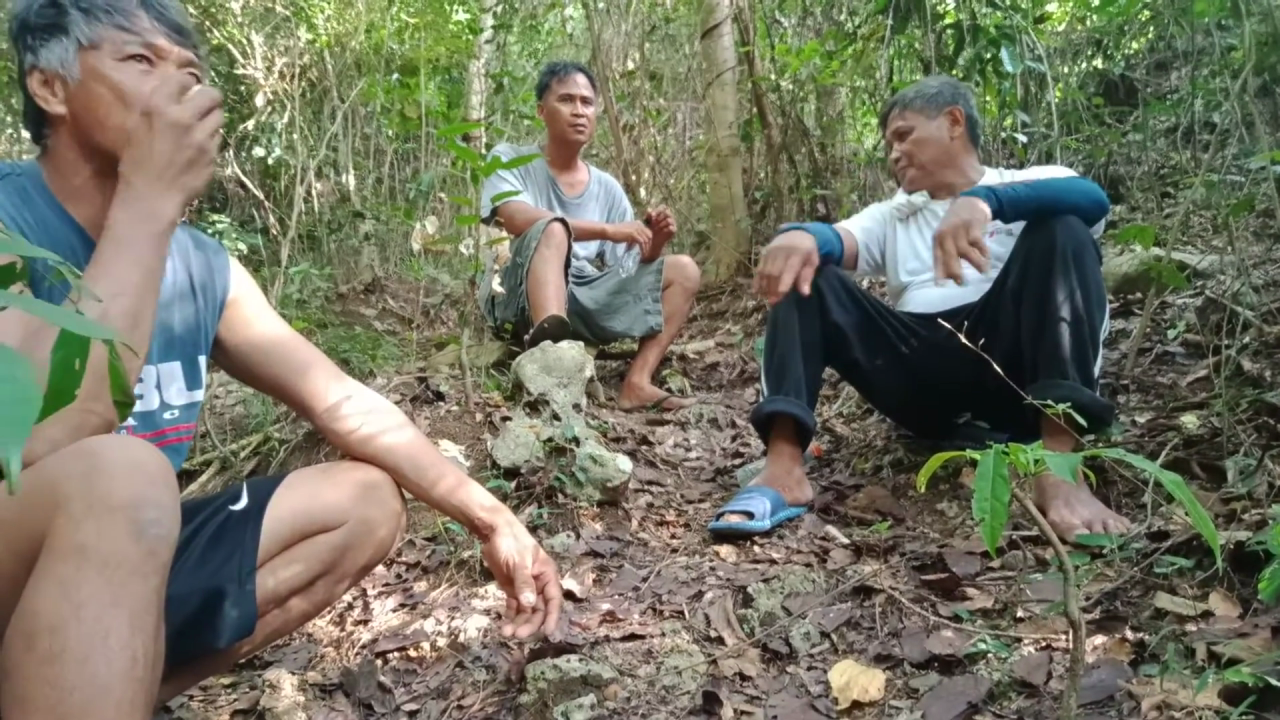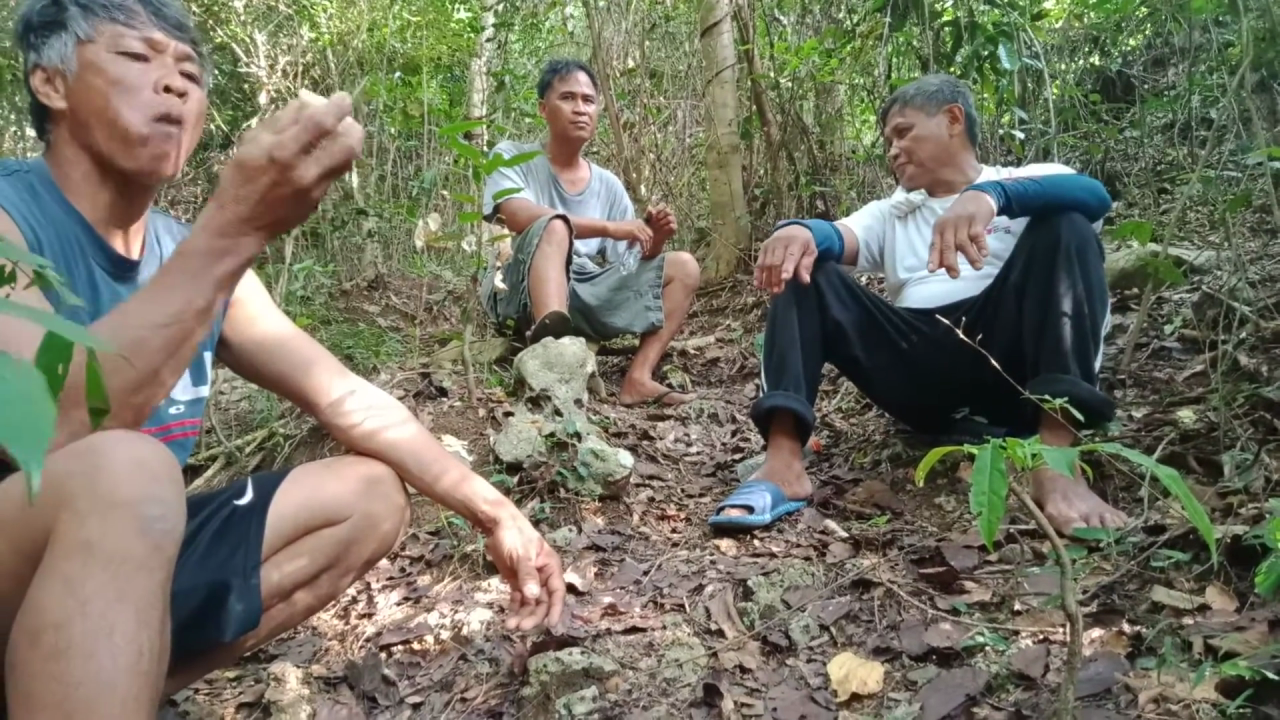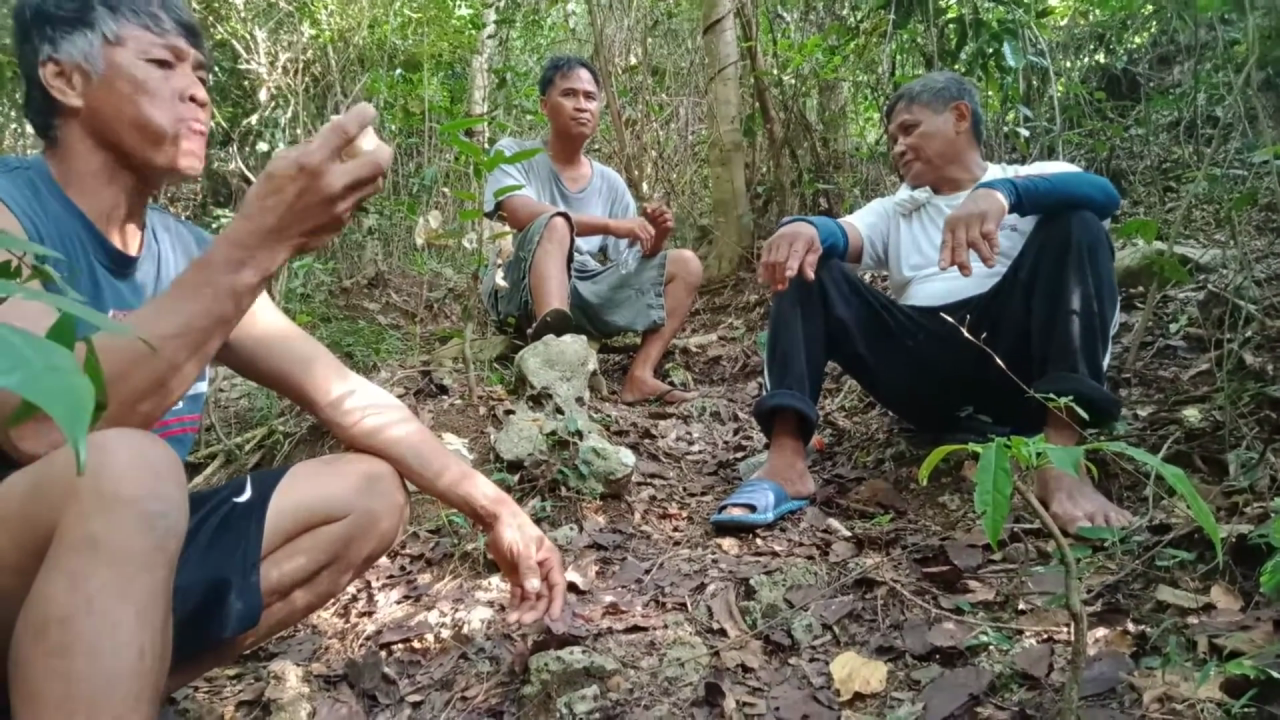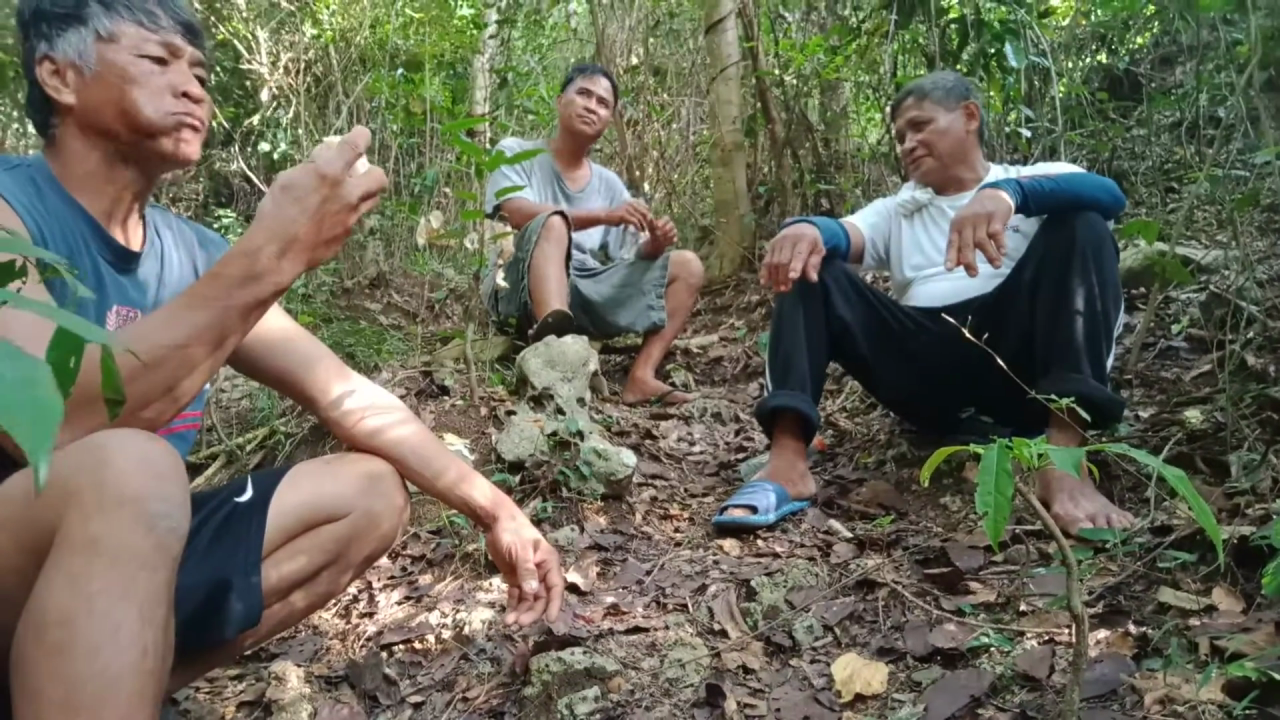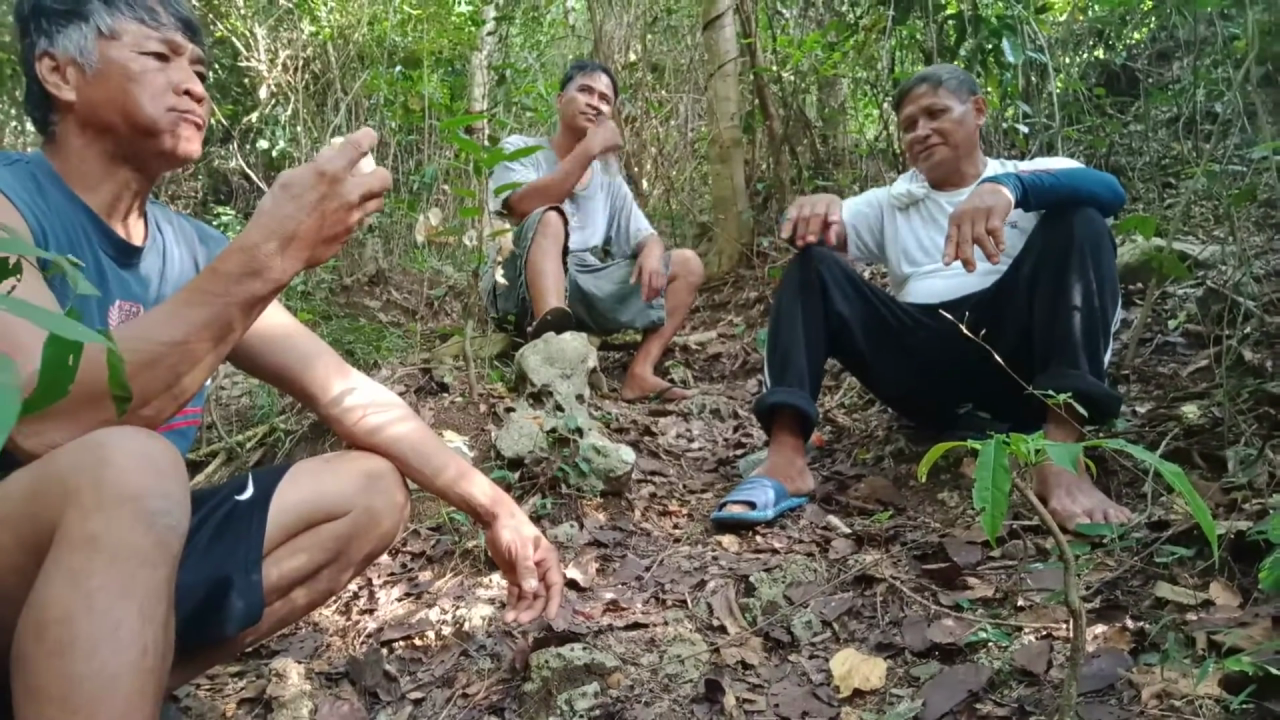
dt=0.4s
person 1, frame 1
left shoulder: (201, 267)
left elbow: (342, 403)
left wrist: (487, 517)
right wrist: (149, 200)
left hip: (121, 558)
left knee: (365, 501)
right knee: (117, 471)
person 1, frame 2
left shoulder: (199, 258)
left elbow: (346, 397)
left wrist: (493, 511)
right wrist: (236, 229)
left hip: (126, 558)
left knee: (369, 496)
right knee: (124, 470)
person 1, frame 3
left shoulder: (193, 254)
left elbow: (344, 394)
left wrist: (492, 507)
right wrist: (258, 242)
left hip: (127, 553)
left knee: (370, 493)
right knee: (123, 468)
person 1, frame 4
left shoulder: (196, 254)
left elbow: (345, 394)
left wrist: (491, 507)
right wrist: (270, 255)
left hip: (130, 553)
left knee: (371, 492)
right knee: (129, 466)
person 1, frame 5
left shoulder: (198, 250)
left elbow: (346, 391)
left wrist: (491, 505)
right wrist: (270, 253)
left hip: (130, 551)
left knee: (371, 490)
right knee: (128, 465)
person 2, frame 1
left shoulder: (1031, 186)
right shoulder: (894, 215)
left elbow: (1091, 199)
right elbow: (836, 244)
left wrist: (983, 201)
right wrist: (799, 238)
left hip: (1010, 364)
right hip: (924, 377)
left knee: (1059, 230)
right knee: (806, 278)
left ankle: (1059, 469)
right ankle: (784, 467)
person 2, frame 2
left shoulder: (1028, 183)
right shoulder: (890, 214)
left elbow: (1093, 195)
right elbow: (836, 239)
left wrist: (988, 196)
right wrist: (797, 231)
left hip: (1009, 358)
right hip: (922, 373)
left knee: (1063, 225)
right knee: (804, 269)
left ankle: (1056, 461)
right ankle: (783, 461)
person 2, frame 3
left shoulder: (1033, 181)
right shoulder: (894, 211)
left elbow: (1102, 194)
right elbow: (842, 236)
left wrist: (999, 193)
right wrist: (803, 228)
left hip: (1015, 356)
right hip: (927, 371)
left knee: (1074, 223)
right knee: (807, 264)
left ankle: (1062, 460)
right ankle: (786, 459)
person 2, frame 4
left shoulder: (1037, 182)
right shoulder: (897, 210)
left elbow: (1107, 195)
right elbow: (845, 236)
left wrist: (1005, 193)
right wrist: (805, 228)
left hip: (1018, 357)
right hip: (928, 373)
left knee: (1079, 224)
right knee: (809, 265)
left ankle: (1063, 460)
right ankle: (787, 461)
person 2, frame 5
left shoulder: (1034, 178)
right shoulder: (890, 203)
left elbow: (1108, 191)
right elbow: (831, 228)
left wrist: (1007, 187)
right wrist: (814, 209)
left hip: (1014, 351)
right hip: (926, 368)
left knee: (1077, 221)
right knee: (811, 263)
right ankle: (786, 457)
person 3, frame 1
left shoulder: (608, 188)
right shoulder: (510, 159)
left elbow: (632, 270)
right elbow: (517, 220)
left wrist: (653, 245)
right wrist: (607, 231)
left hip: (584, 299)
right hip: (519, 297)
left knee: (683, 271)
right knee: (553, 228)
left ankle: (637, 383)
right ankle: (549, 347)
person 3, frame 2
left shoulder: (609, 185)
right shoulder: (512, 156)
left elbow: (632, 265)
right elbow: (519, 217)
left wrist: (653, 242)
right wrist: (608, 228)
left hip: (586, 296)
right hip: (520, 294)
left knee: (684, 267)
right knee: (555, 225)
left ankle: (638, 378)
right ankle: (550, 339)
person 3, frame 3
left shoulder: (610, 183)
right shoulder: (513, 153)
left elbow: (632, 261)
right elbow: (520, 215)
left wrist: (653, 239)
right wrist: (610, 226)
left hip: (588, 293)
right hip: (520, 291)
left knee: (686, 265)
right knee: (556, 223)
left ankle: (640, 377)
right ankle: (551, 339)
person 3, frame 4
left shoulder: (609, 183)
right shoulder: (516, 152)
left elbow: (635, 256)
right elbow: (518, 215)
left wrist: (655, 243)
right wrist: (604, 215)
left hip: (588, 292)
right hip: (522, 292)
left knee: (687, 265)
right knee: (554, 222)
left ankle: (641, 376)
right ankle: (552, 340)
person 3, frame 5
left shoulder: (612, 180)
right shoulder: (519, 149)
left elbow: (644, 238)
right elbow: (529, 205)
left wrist: (652, 254)
right wrist: (589, 149)
left hip: (587, 290)
right hip: (520, 288)
left knee: (687, 264)
right knee: (550, 217)
left ankle: (640, 373)
right ankle: (549, 337)
